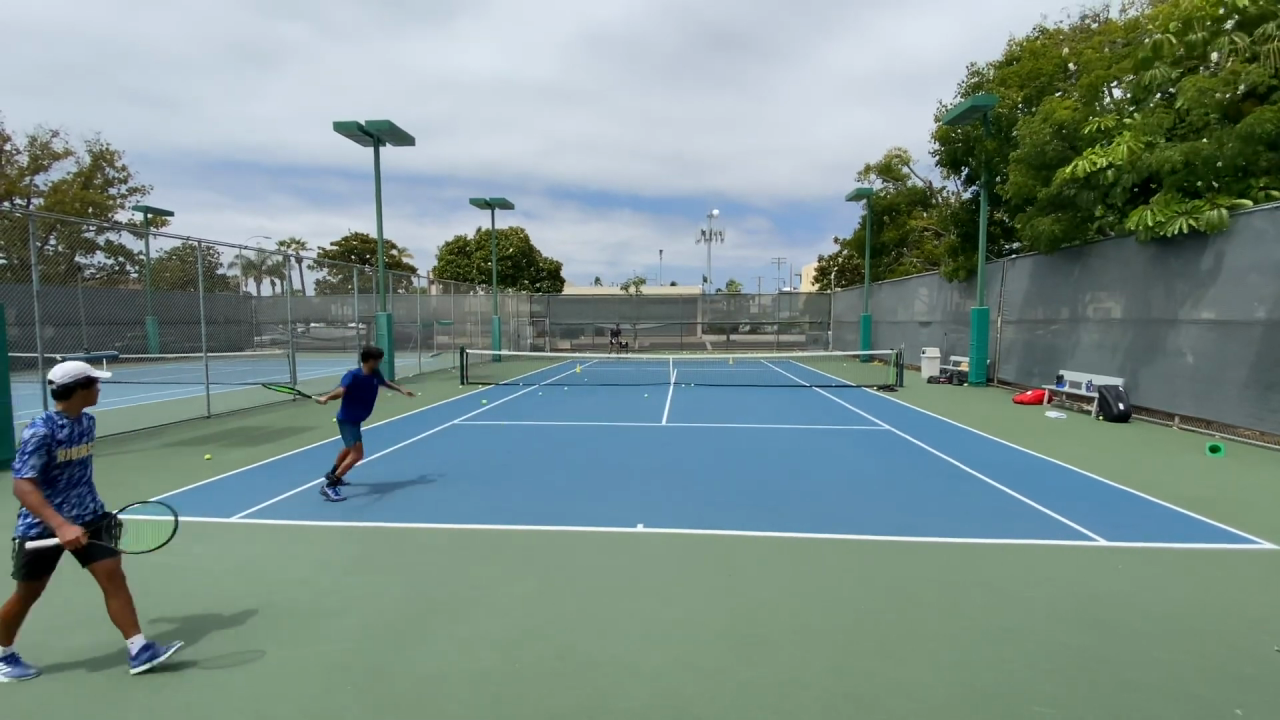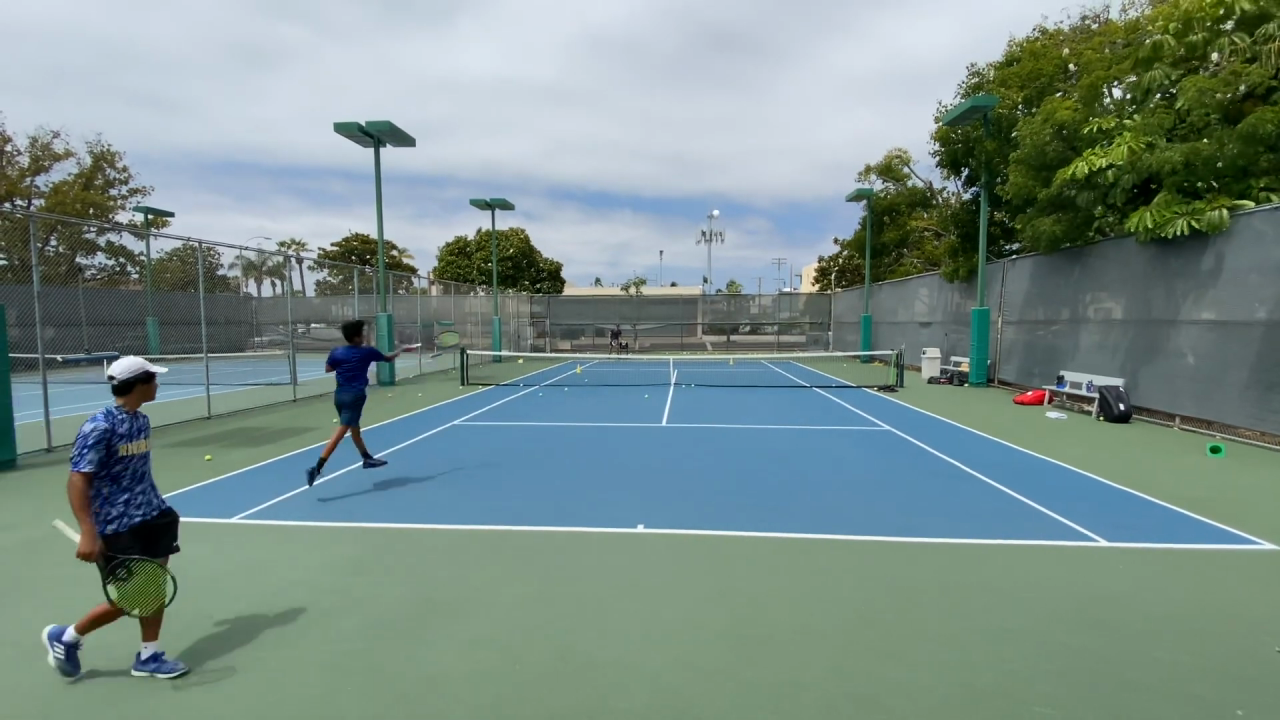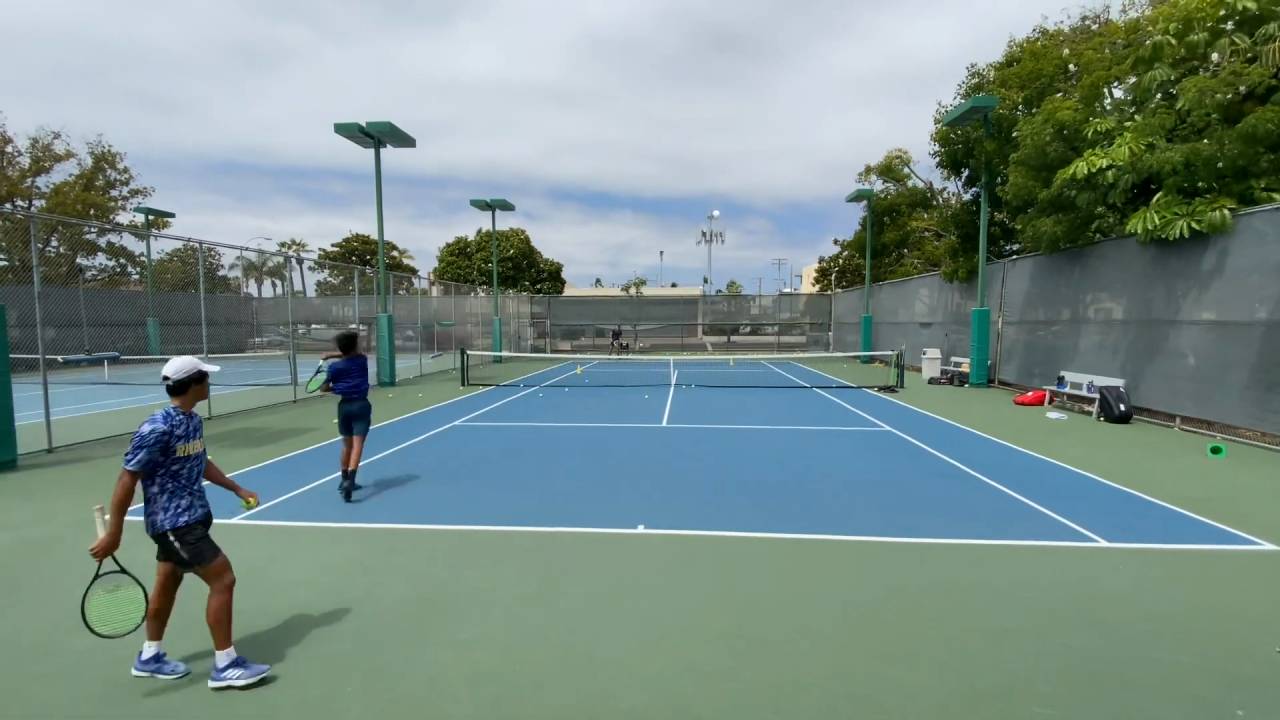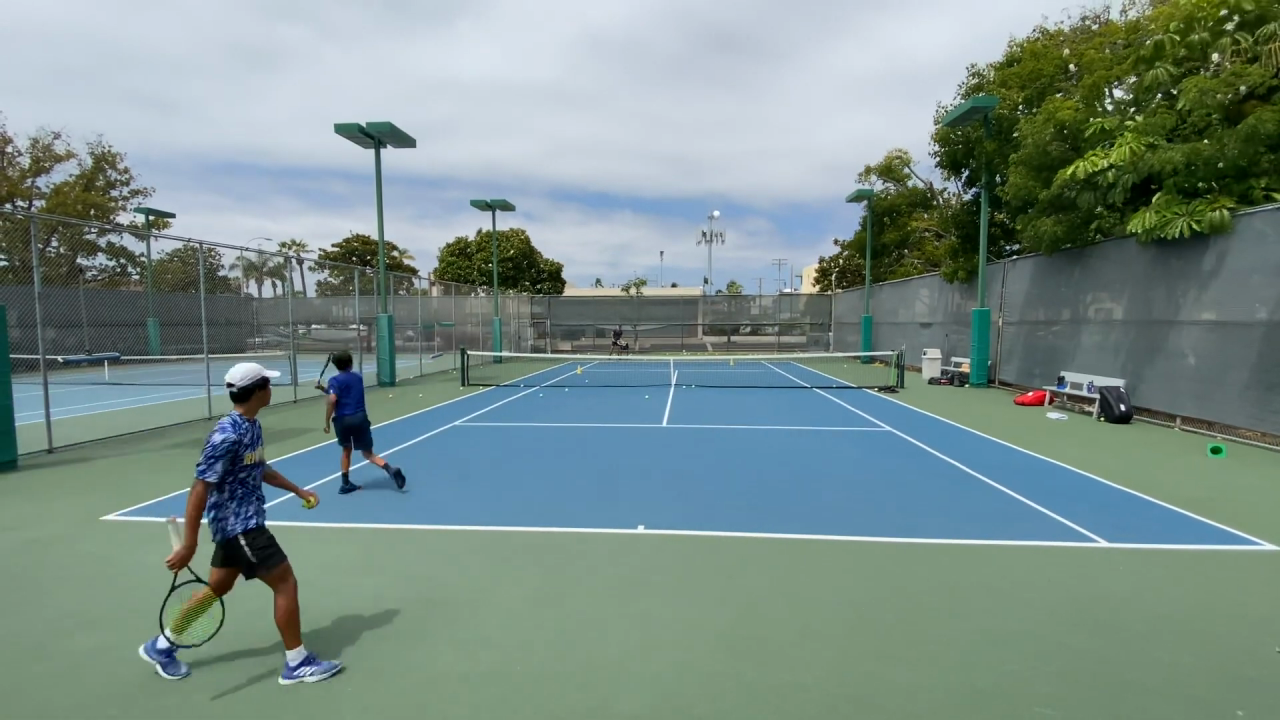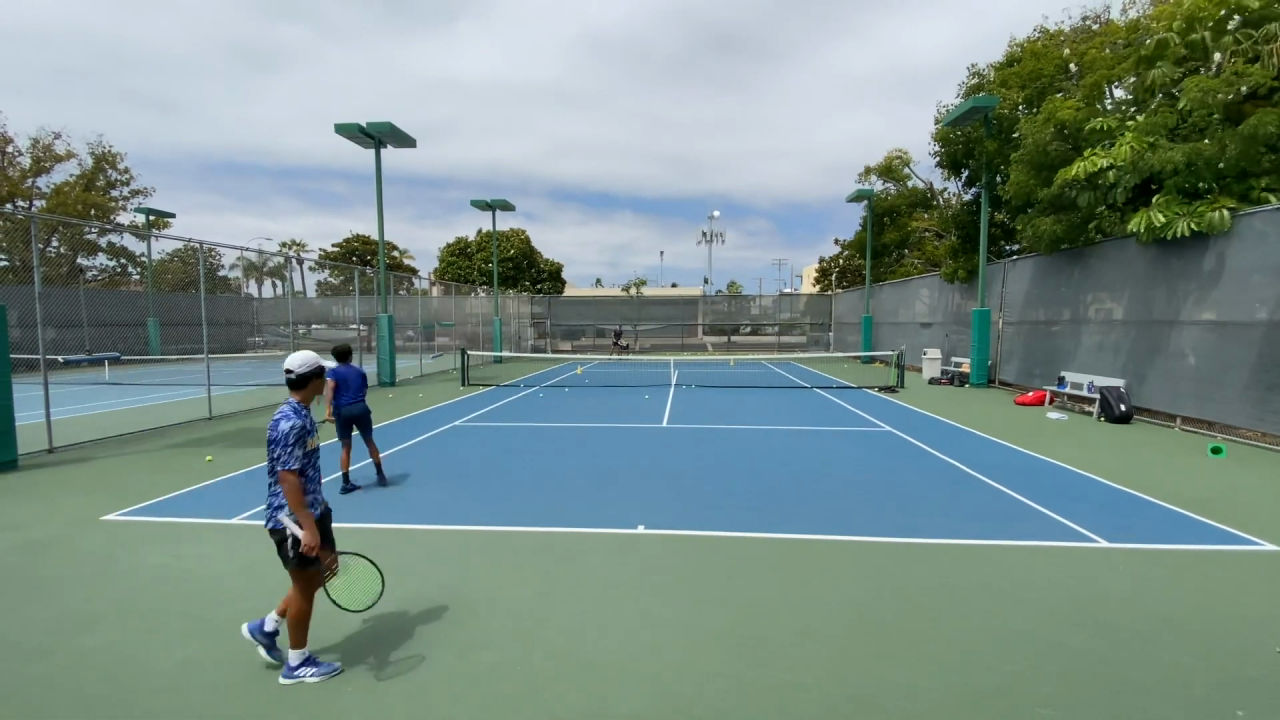
dt=0.2s
person 1, frame 1
left shoulder: (87, 421)
right shoulder: (39, 430)
right wrist: (61, 526)
left hip: (88, 517)
right hip: (44, 527)
left knee: (115, 578)
right knee: (28, 594)
left ankle: (140, 650)
person 1, frame 2
left shoulder: (141, 421)
right shoulder: (99, 427)
right elbow: (77, 481)
left wrist: (152, 505)
right wrist: (88, 534)
left hip: (151, 516)
right hip: (113, 526)
left ankle: (149, 656)
right ankle: (65, 637)
person 1, frame 3
left shoulder: (194, 420)
right shoulder: (157, 428)
right elbow: (127, 480)
left wrist: (237, 489)
right wrist: (114, 533)
left hip: (192, 515)
right hip: (173, 522)
left knee: (166, 586)
right knee: (223, 579)
left ankle: (150, 656)
right ankle: (225, 664)
person 1, frame 4
left shoulder: (252, 426)
right shoulder: (227, 436)
right elbow: (201, 489)
left wrist: (298, 490)
right wrist: (188, 545)
left hip: (245, 521)
right hip: (240, 526)
left knee: (218, 589)
right knee: (286, 584)
left ankle: (161, 646)
right ankle: (297, 664)
person 1, frame 5
left shoulder: (302, 413)
right shoulder: (291, 422)
right elbow: (287, 479)
right wrist: (307, 528)
left hip: (311, 511)
right hip: (299, 517)
left knee: (310, 579)
right knee: (306, 583)
left ankle: (265, 627)
right ankle: (296, 663)
person 2, frame 1
left shoulder: (375, 374)
right shoulder: (352, 375)
left elbow: (385, 382)
right elbow: (340, 392)
left wrist: (402, 390)
right wrist: (326, 398)
left hip: (356, 419)
right hip: (348, 420)
left knee: (349, 450)
right knee: (356, 455)
left ankle: (332, 474)
right ankle: (329, 485)
person 2, frame 2
left shoulder: (336, 352)
right shoulder: (367, 351)
left elbow: (328, 369)
right elbow: (388, 358)
right wrist: (399, 351)
left hip: (341, 395)
right hip: (354, 397)
left knee: (355, 430)
right knee: (339, 434)
left ankle: (367, 458)
right ankle: (317, 468)
person 2, frame 3
left shoulder: (335, 367)
right shoulder: (362, 359)
left elbow: (325, 388)
right wrist: (333, 355)
left hip: (344, 406)
right hip: (361, 406)
left knee: (347, 444)
right knee: (357, 445)
left ankle: (346, 480)
right ankle: (350, 480)
person 2, frame 4
left shoulder: (334, 381)
right shoulder: (357, 378)
left elbow: (332, 400)
left wrist: (327, 422)
right wrist: (326, 389)
left hip: (343, 420)
right hip: (360, 418)
left knee: (346, 451)
right knee: (369, 455)
left ankle: (345, 483)
right ankle: (390, 469)
person 2, frame 5
left shoulder: (333, 372)
right shoulder: (360, 372)
left elbow: (330, 386)
left wrist: (329, 408)
left hip: (342, 411)
right hip: (361, 409)
left knee: (346, 448)
right knee: (370, 442)
left ankle: (346, 482)
right ankle: (380, 474)
